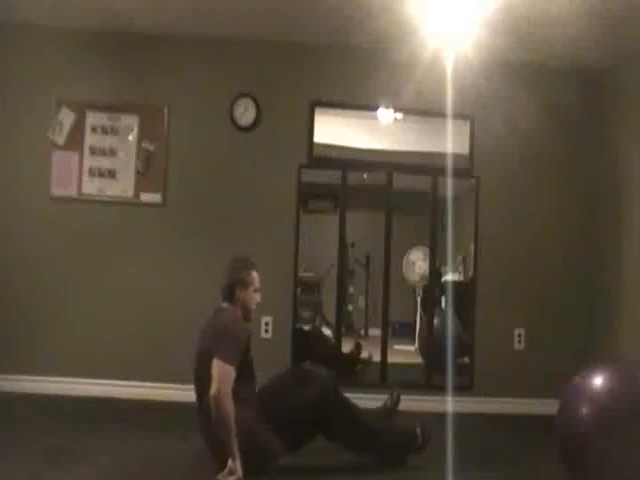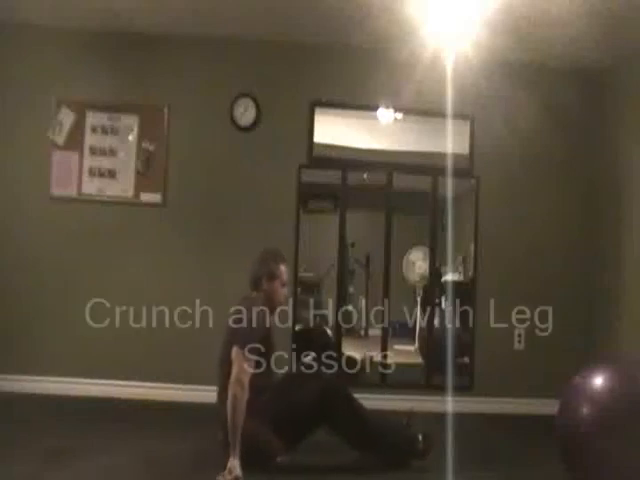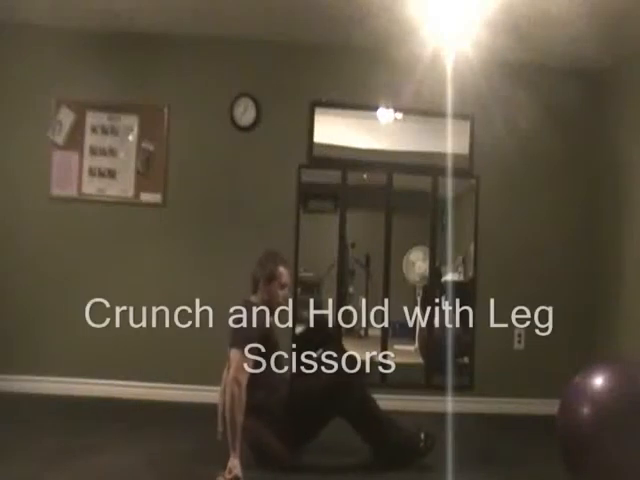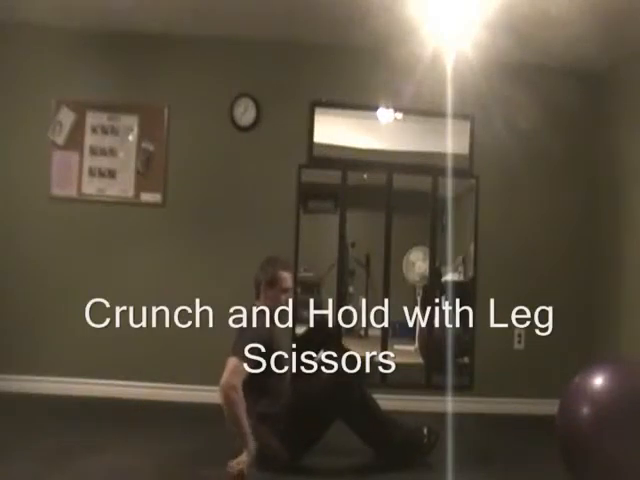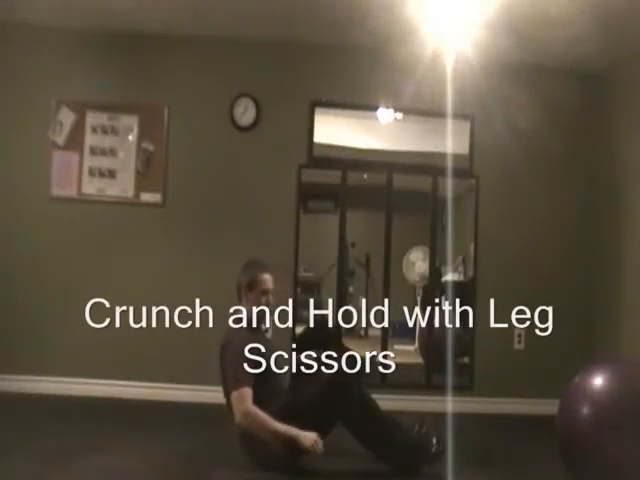
dt=0.4s
person 1, frame 1
left shoulder: (220, 321)
right shoulder: (233, 328)
right elbow: (219, 392)
right wrist: (234, 456)
left hip: (241, 424)
right hip: (246, 442)
left knee: (302, 376)
right knee: (324, 395)
left ankle: (368, 424)
right ankle: (395, 445)
person 1, frame 2
left shoulder: (251, 311)
right shoulder: (254, 318)
right elbow: (238, 383)
right wrist: (234, 456)
left hip: (257, 413)
right hip: (254, 435)
left knee: (315, 374)
right knee: (329, 391)
right ankle: (397, 446)
person 1, frame 3
left shoulder: (253, 316)
right shoulder: (253, 322)
left elbow: (229, 377)
right elbow: (236, 382)
left wrist: (225, 424)
right wrist: (234, 455)
left hip: (273, 415)
right hip: (271, 433)
right knee: (342, 380)
right ankle: (397, 446)
person 1, frame 4
left shoulder: (262, 325)
right shoulder: (256, 330)
right elbow: (229, 385)
right wrist: (249, 446)
left hip: (279, 424)
right hip: (275, 441)
right knee: (340, 382)
right ankle: (399, 445)
person 1, frame 5
left shoulder: (254, 331)
right shoulder: (239, 343)
right elbow: (243, 413)
right wrist: (298, 435)
left hip: (279, 418)
right hip: (272, 445)
right knee: (339, 382)
right ankle: (405, 451)
